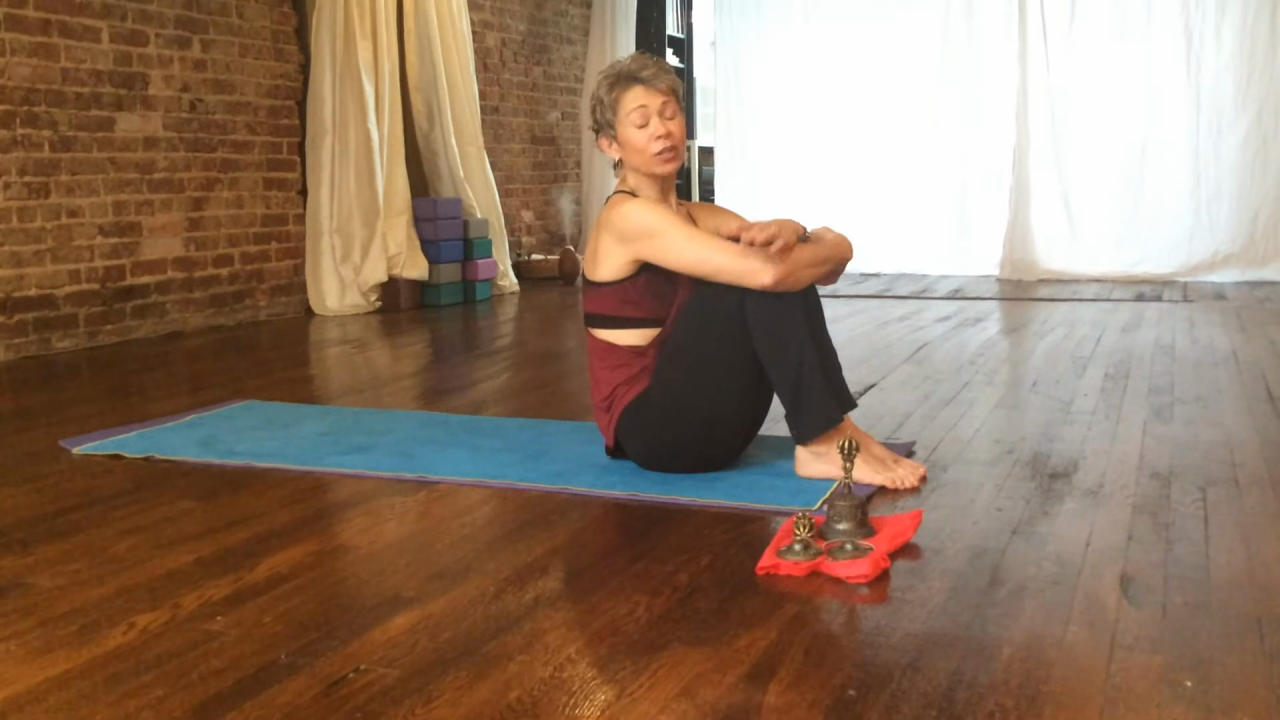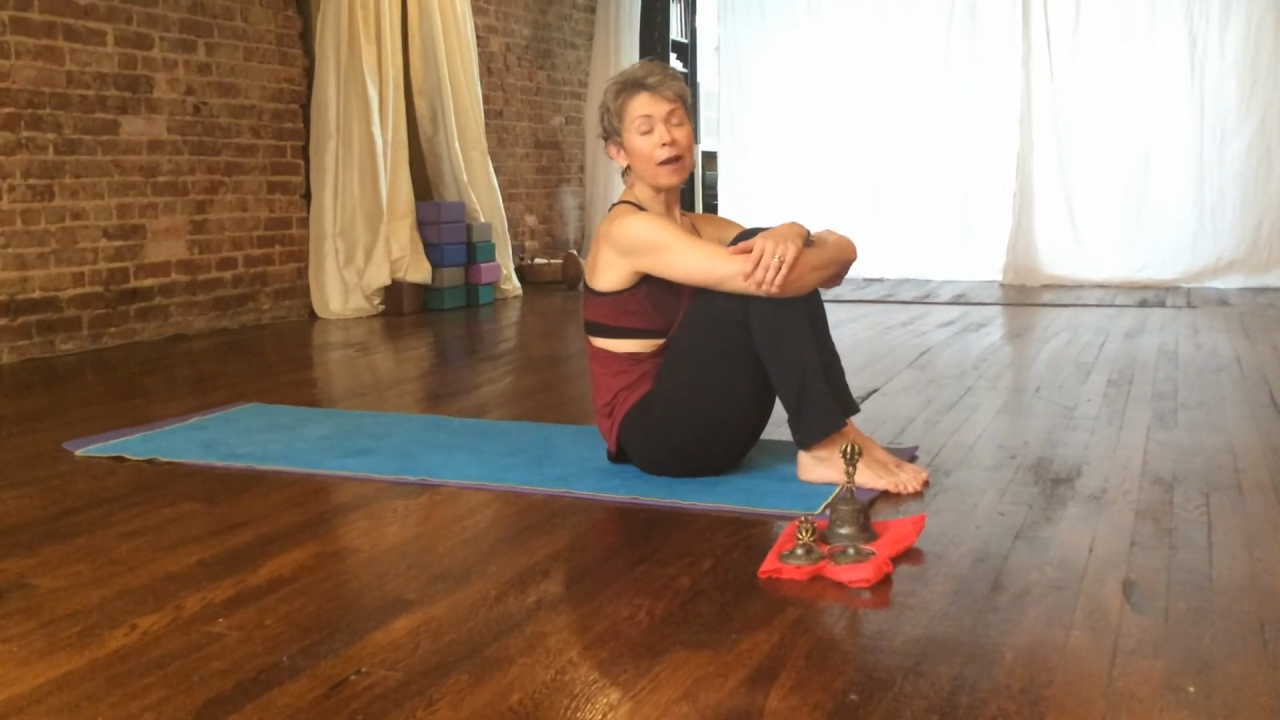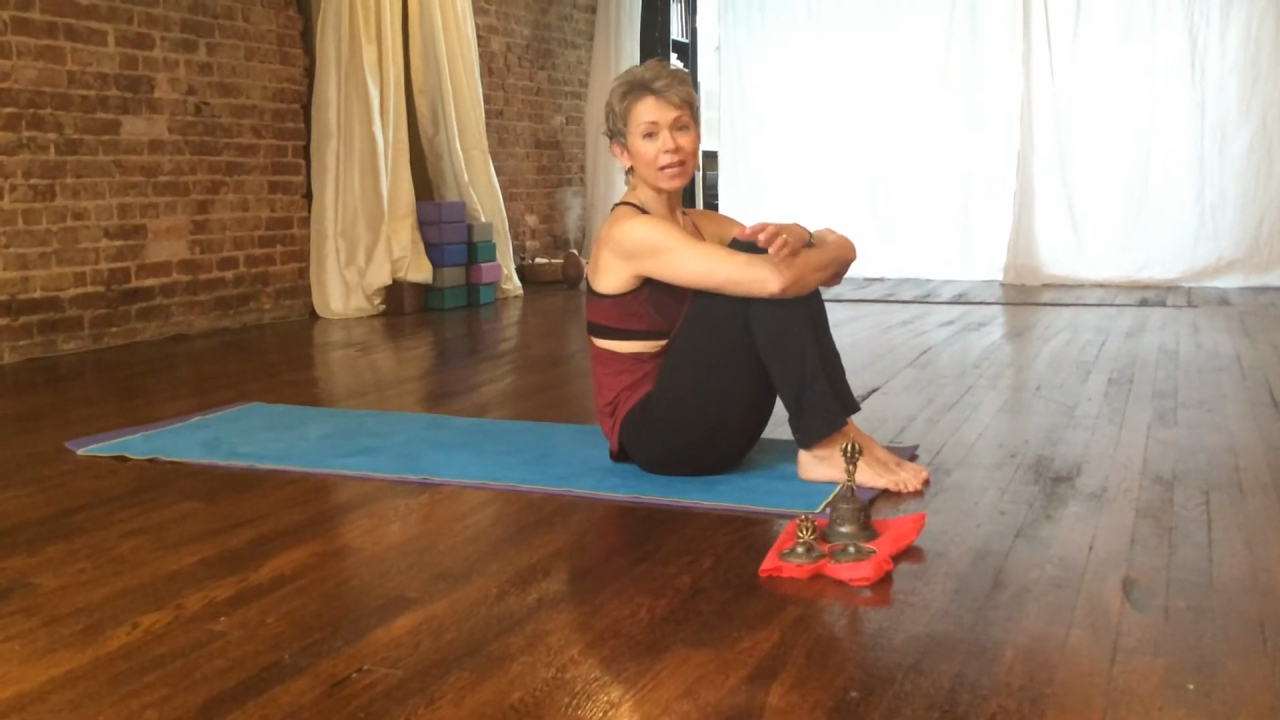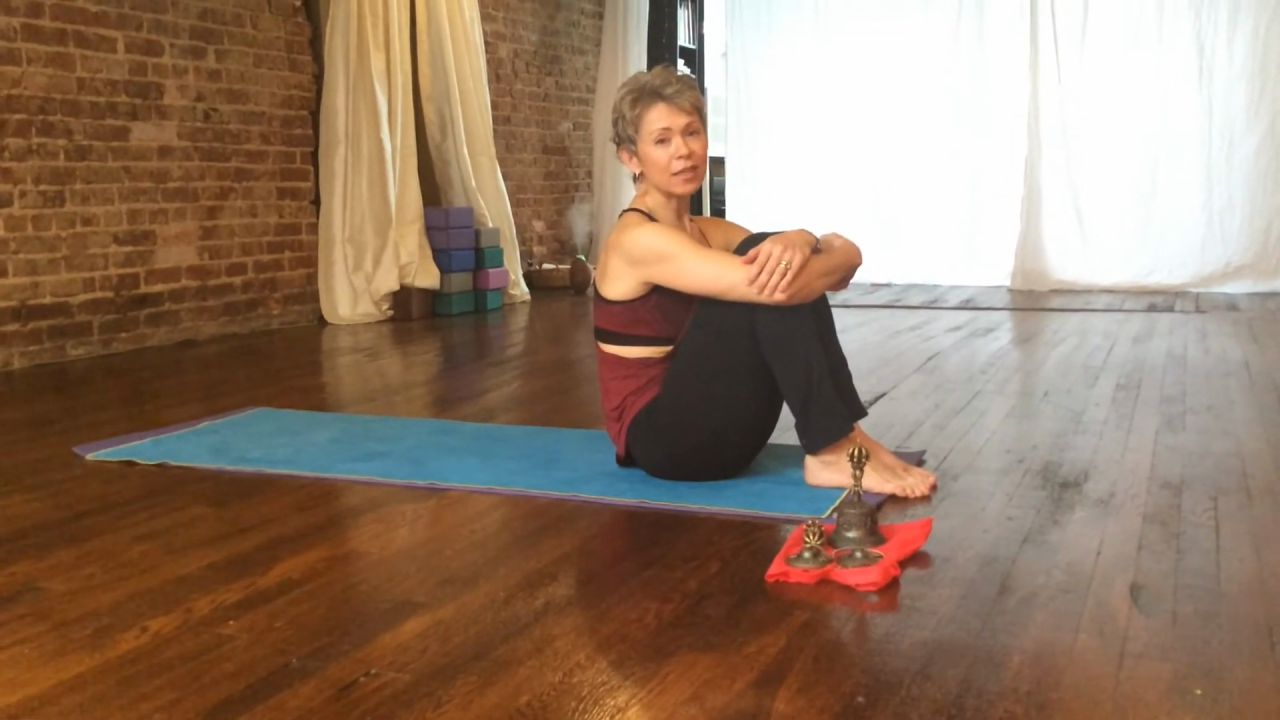
dt=1s
person 1, frame 1
left shoulder: (698, 215)
right shoulder: (629, 217)
left elbow: (822, 269)
right elbow: (764, 271)
left wrist: (789, 230)
right wrist: (836, 246)
left hip: (702, 420)
right hip: (653, 427)
left knee: (785, 263)
right knee: (766, 268)
left ankle: (831, 431)
right ankle: (823, 444)
person 1, frame 2
left shoulder: (700, 227)
right shoulder: (630, 229)
left elbow: (825, 272)
right elbow: (763, 277)
left wrist: (794, 233)
right wrist: (841, 248)
left hip: (704, 425)
right hip: (654, 432)
left knee: (781, 263)
right knee: (769, 274)
left ankle: (833, 434)
right ankle: (826, 447)
person 1, frame 3
left shoulder: (701, 224)
right shoulder: (631, 231)
left elbow: (802, 273)
right elbow: (771, 280)
left wrist: (796, 236)
right wrist: (838, 248)
left hip: (705, 423)
right hip: (656, 431)
left knee: (787, 264)
right knee: (774, 277)
left ankle: (834, 435)
right ankle: (826, 446)
person 1, frame 4
left shoulder: (708, 231)
right shoulder: (638, 239)
left elbow: (826, 277)
right elbow: (774, 288)
left wrist: (802, 241)
right wrist: (845, 253)
left hip: (712, 429)
right hip: (662, 436)
left knee: (790, 272)
right knee: (777, 283)
left ankle: (842, 440)
right ankle: (832, 452)
